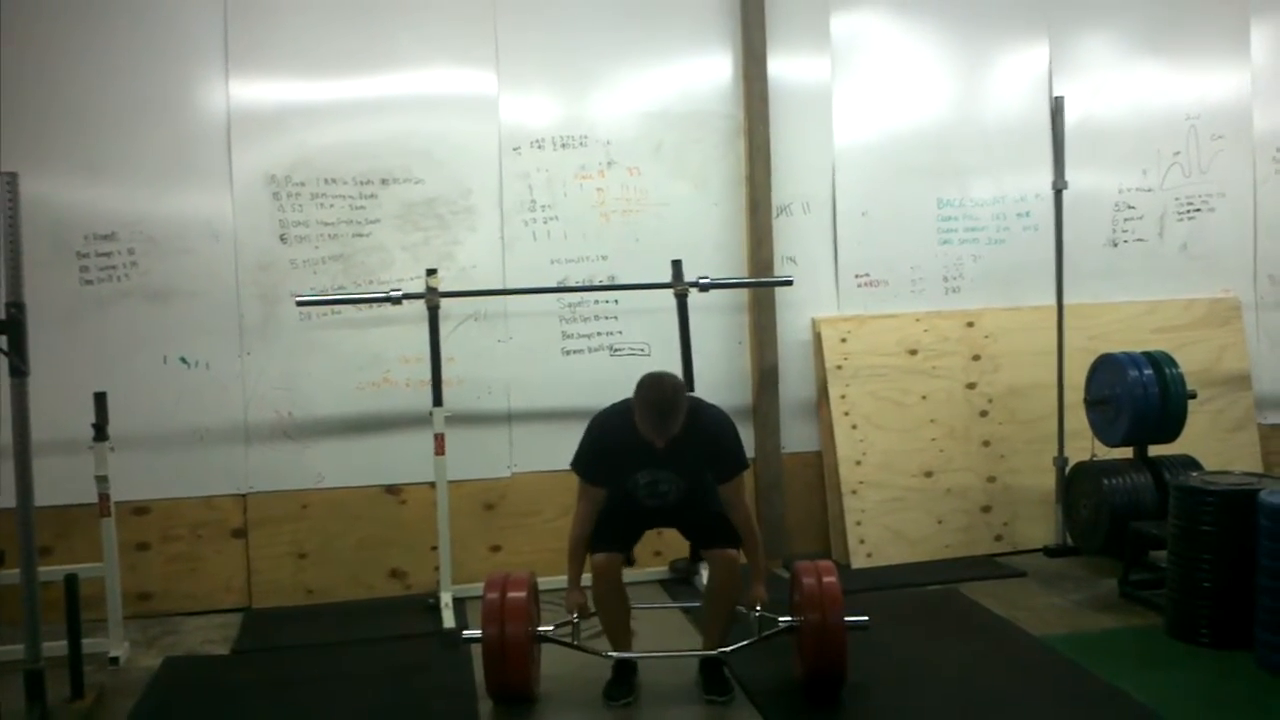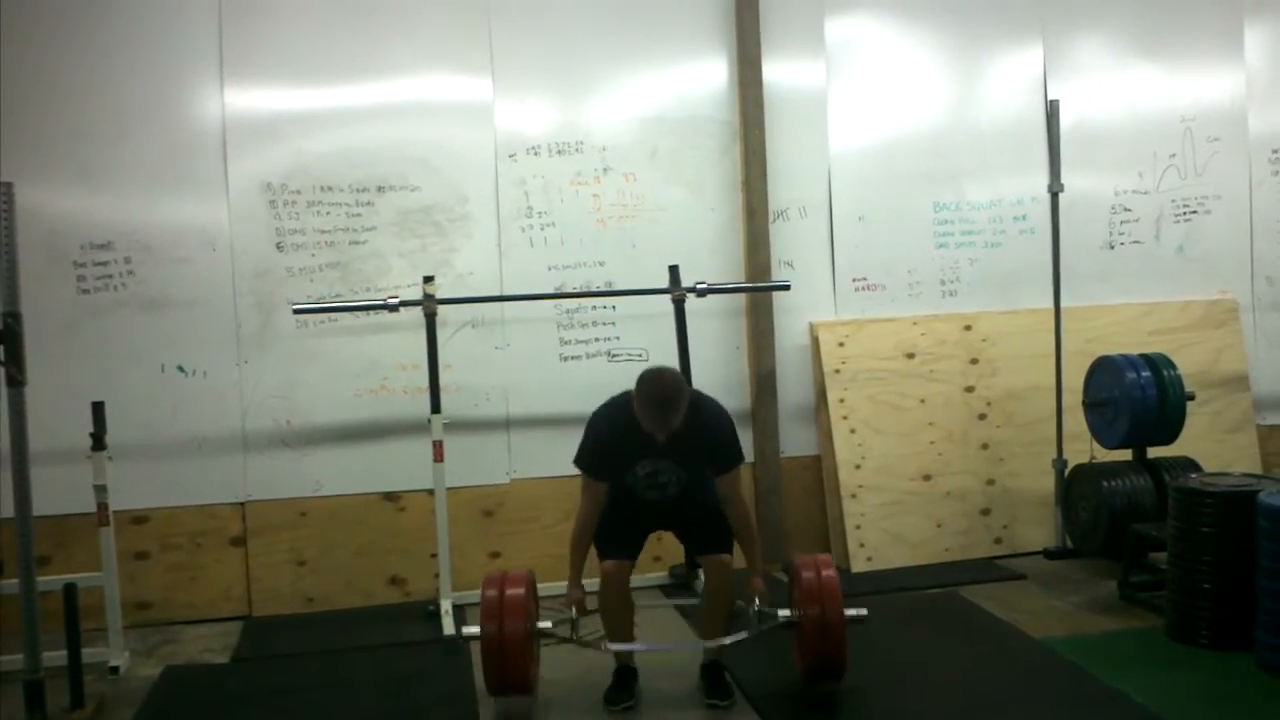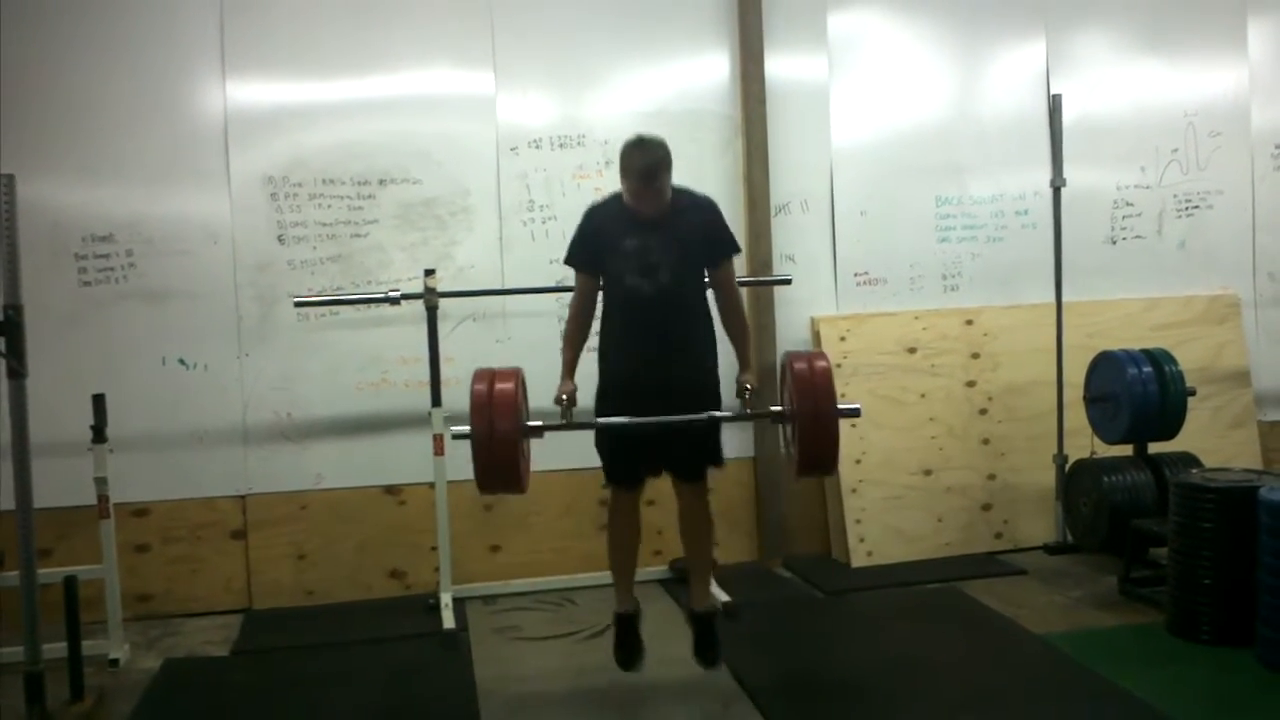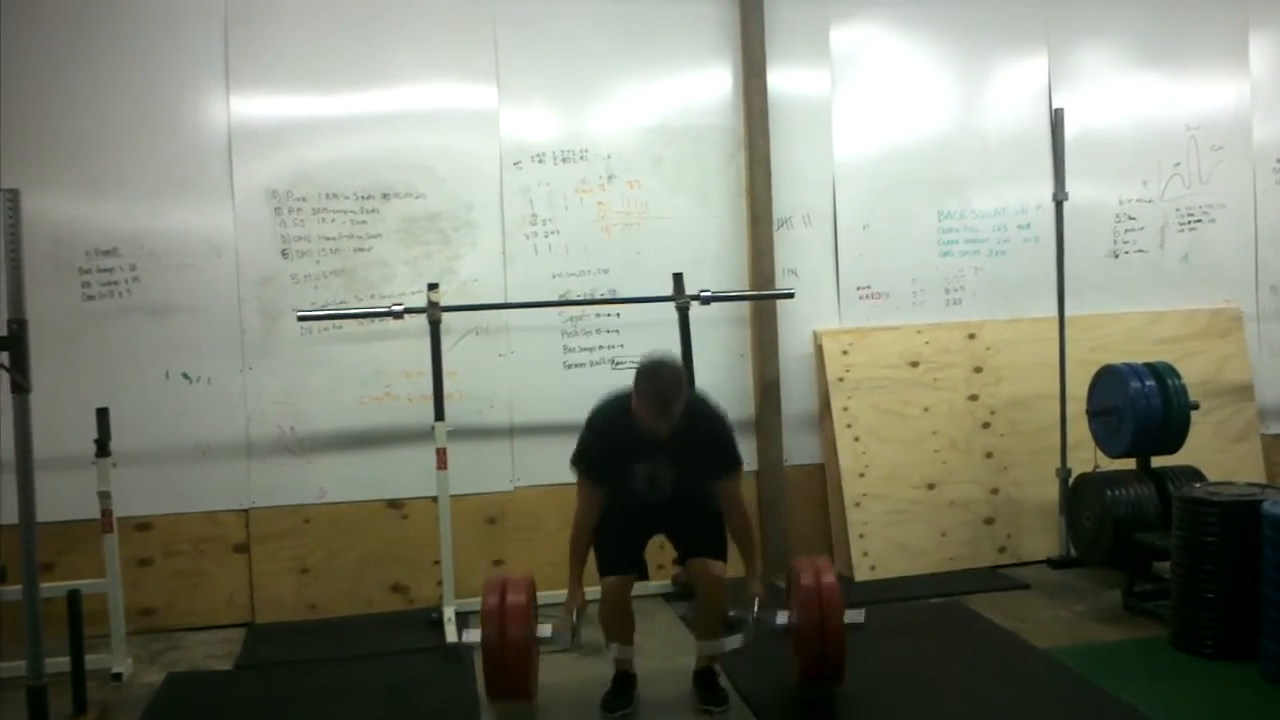
dt=0.5s
person 1, frame 1
left shoulder: (714, 426)
right shoulder: (606, 429)
left elbow: (736, 503)
right elbow: (587, 506)
left wrist: (757, 577)
right wrist: (574, 585)
left hip: (696, 497)
right hip: (626, 501)
left knee: (727, 559)
right knee: (603, 564)
left ankle: (711, 661)
right ankle: (624, 663)
person 1, frame 2
left shoulder: (712, 419)
right shoulder: (607, 423)
left elbow: (733, 498)
right elbow: (591, 503)
left wrist: (756, 571)
right wrist: (574, 581)
left hip: (694, 498)
right hip: (627, 502)
left knee: (721, 565)
right knee: (613, 571)
left ankle: (712, 665)
right ankle: (625, 668)
person 1, frame 3
left shoulder: (702, 215)
right shoulder: (599, 221)
left elbow: (727, 292)
right elbow: (583, 300)
left wrist: (745, 366)
right wrist: (568, 374)
left hip: (691, 376)
right hip: (622, 380)
left knee: (692, 489)
right knee: (625, 494)
left ankle: (703, 607)
right ankle: (626, 611)
person 1, frame 4
left shoulder: (708, 422)
right shoulder: (605, 424)
left elbow: (732, 501)
right elbow: (587, 509)
left wrist: (753, 573)
right wrist: (574, 587)
left hip: (690, 502)
right hip: (624, 507)
left knee: (713, 577)
right knee: (614, 585)
left ankle: (705, 670)
right ankle: (623, 673)
